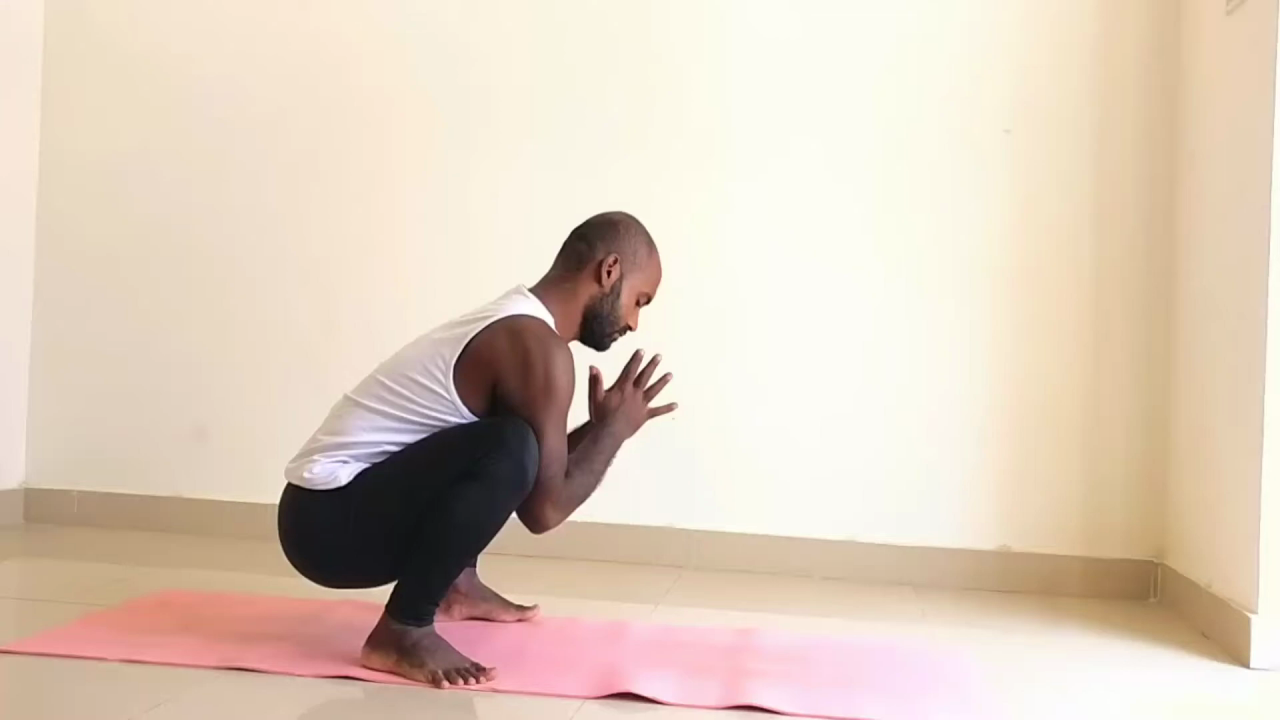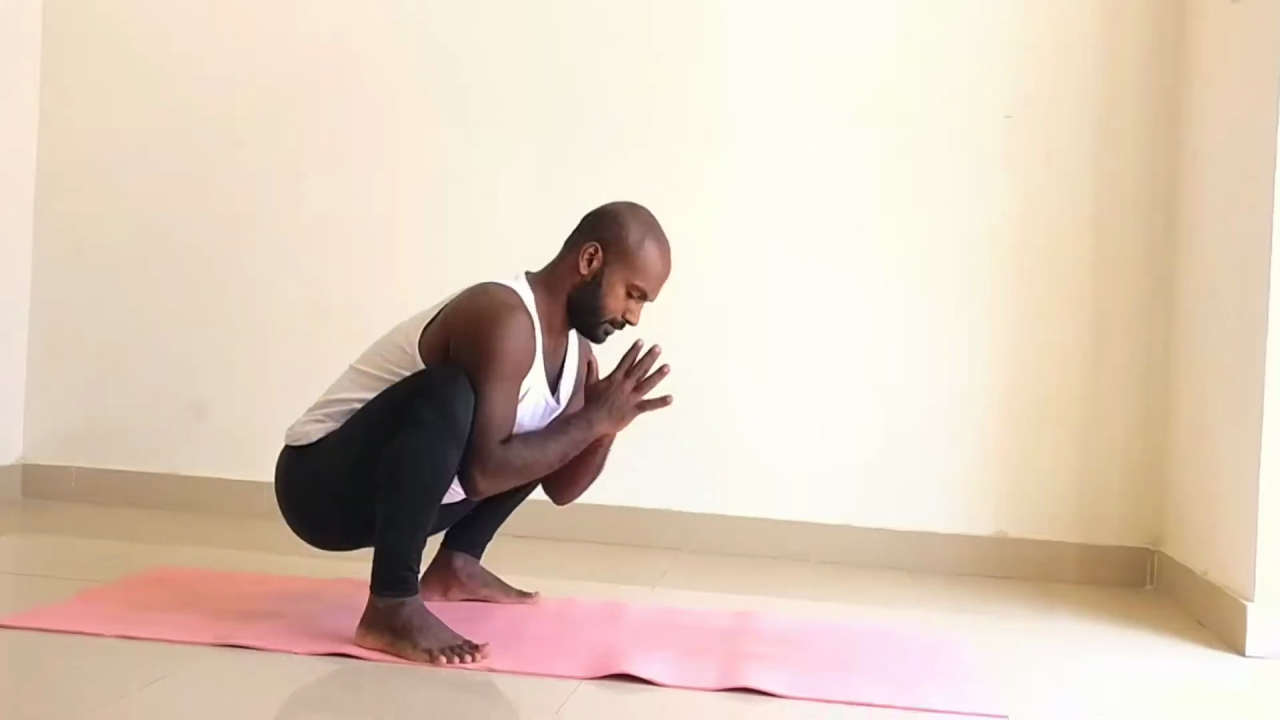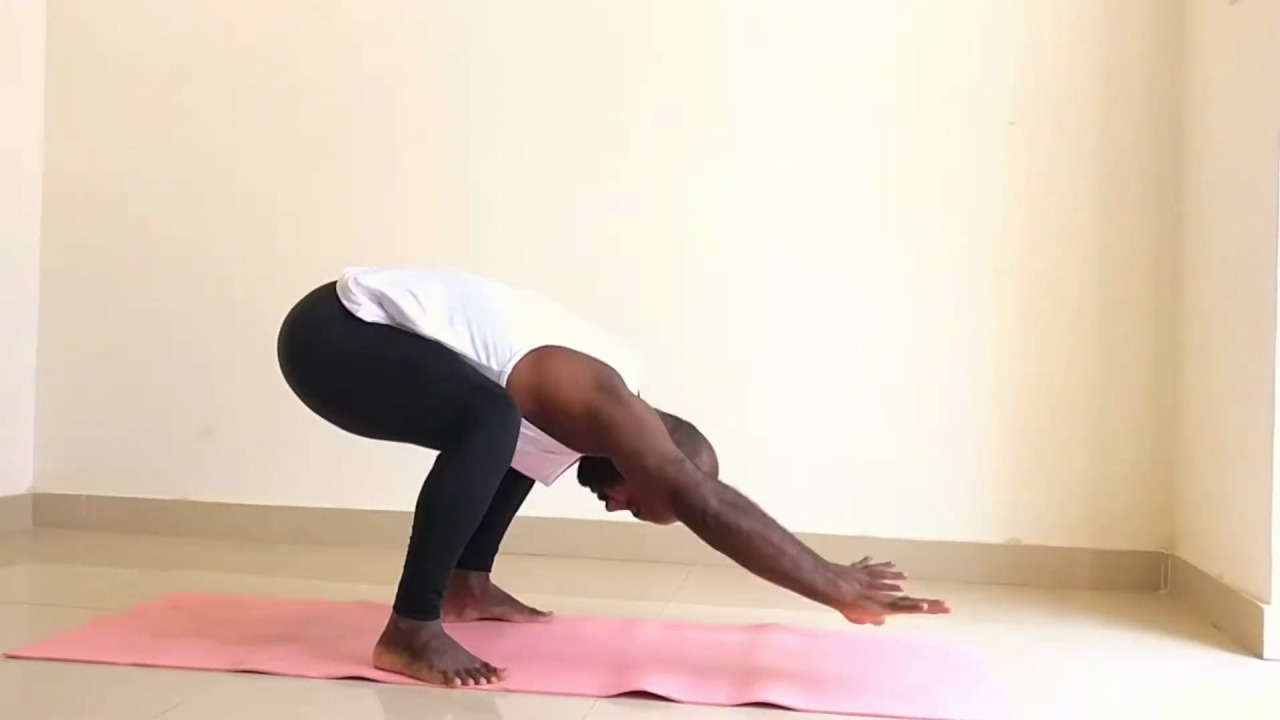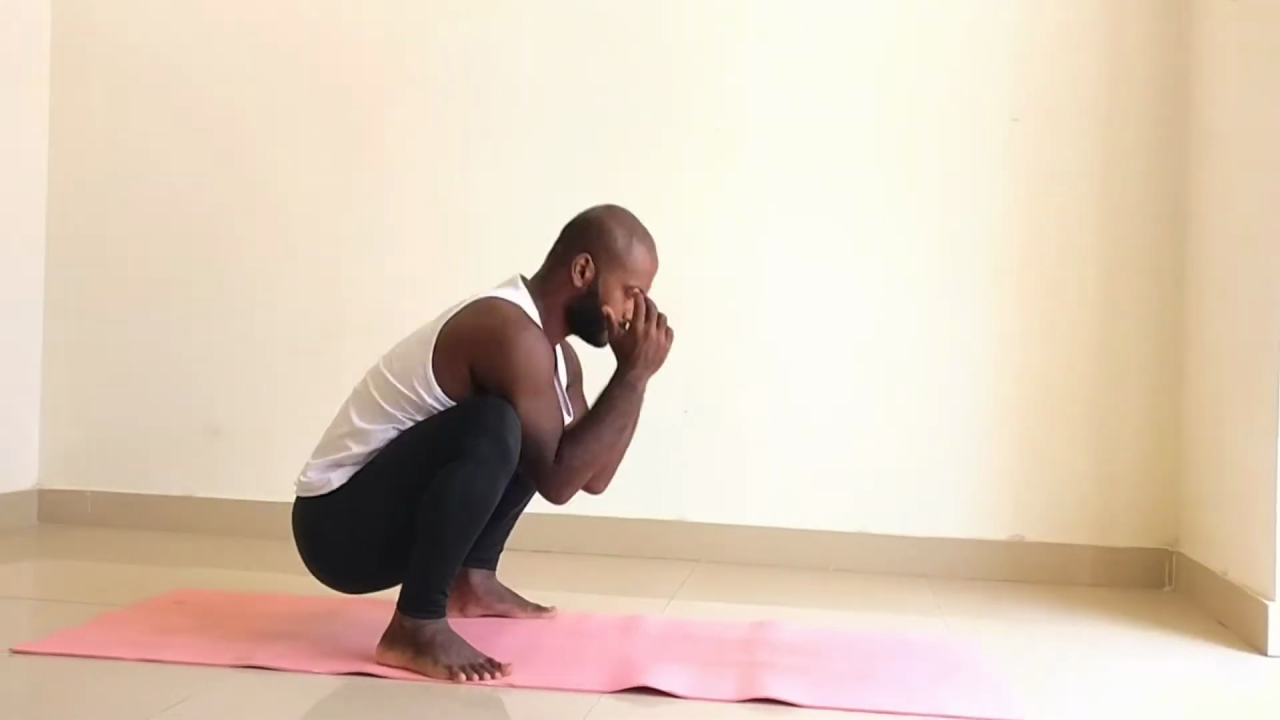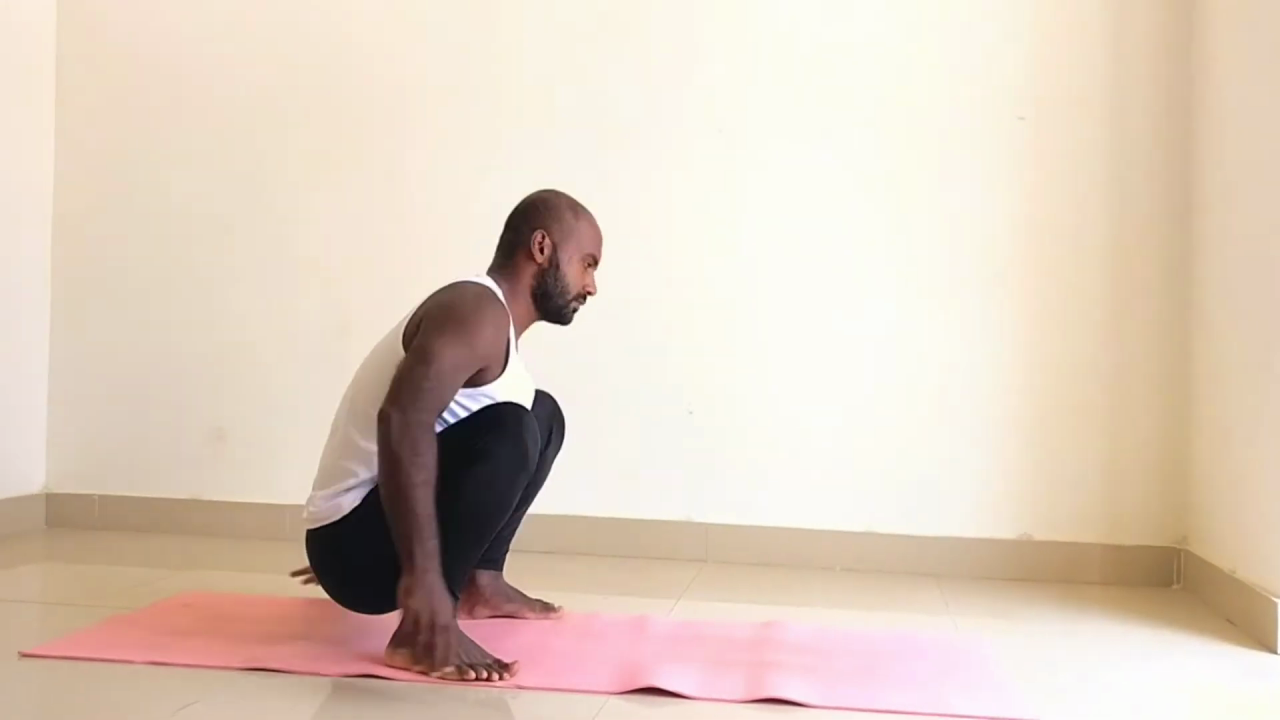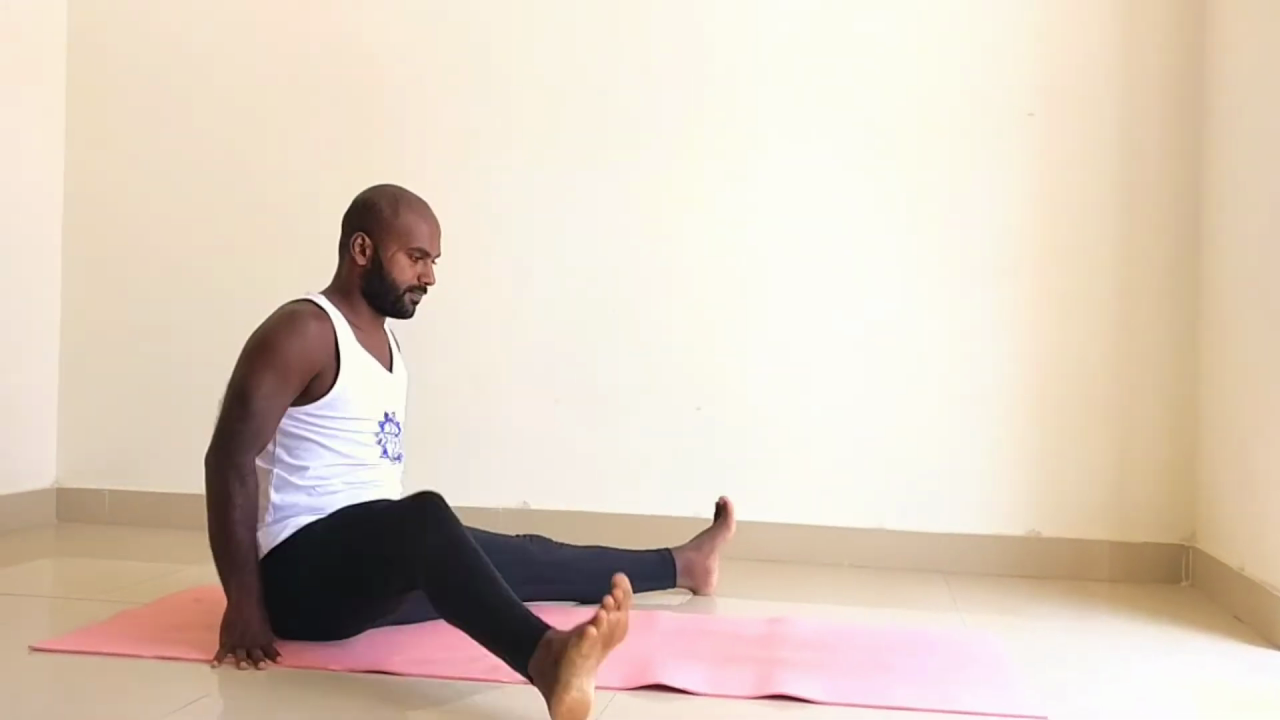
dt=0.3s
person 1, frame 1
left shoulder: (516, 327)
right shoulder: (537, 347)
left elbow: (543, 474)
right elbow: (543, 509)
left wrist: (602, 428)
right wrist: (614, 429)
left hip: (365, 504)
right hip: (329, 525)
right knee: (510, 449)
left ankle: (457, 585)
right ankle: (401, 632)
person 1, frame 2
left shoulder: (567, 345)
right shoulder: (503, 320)
left elbow: (562, 485)
right elbow: (483, 471)
left wrist: (604, 422)
right wrist: (594, 420)
right hip: (320, 486)
right knee: (446, 399)
left ankle: (457, 565)
right ankle: (392, 608)
person 1, frame 3
left shoulder: (605, 395)
right shoulder: (607, 401)
left elbow: (718, 500)
right elbow: (714, 515)
left wrist: (834, 575)
right wrist: (842, 588)
left hip: (372, 324)
right hip: (333, 332)
right knee: (488, 423)
left ankle: (467, 584)
right ankle: (410, 631)
person 1, frame 4
left shoulder: (550, 345)
right shoulder: (511, 334)
left elbow: (592, 478)
right elbow: (558, 479)
left wrist: (631, 380)
right wrist: (632, 380)
right hip: (340, 524)
right knee: (494, 433)
left ankle: (473, 580)
right ankle: (416, 628)
person 1, frame 5
left shoulder: (493, 334)
right shoulder: (474, 312)
right elbow: (400, 429)
right wrist: (423, 569)
right hip: (354, 553)
left knee: (542, 414)
right knee: (506, 432)
left ankle: (476, 582)
right ankle: (420, 638)
person 1, frame 6
left shoulder: (376, 331)
right shoulder: (305, 331)
right elbow: (230, 460)
right wrist: (244, 604)
left hip: (372, 562)
right hip: (305, 571)
left knee: (527, 558)
right knee: (427, 522)
left ankle: (676, 566)
right ankle: (547, 656)
